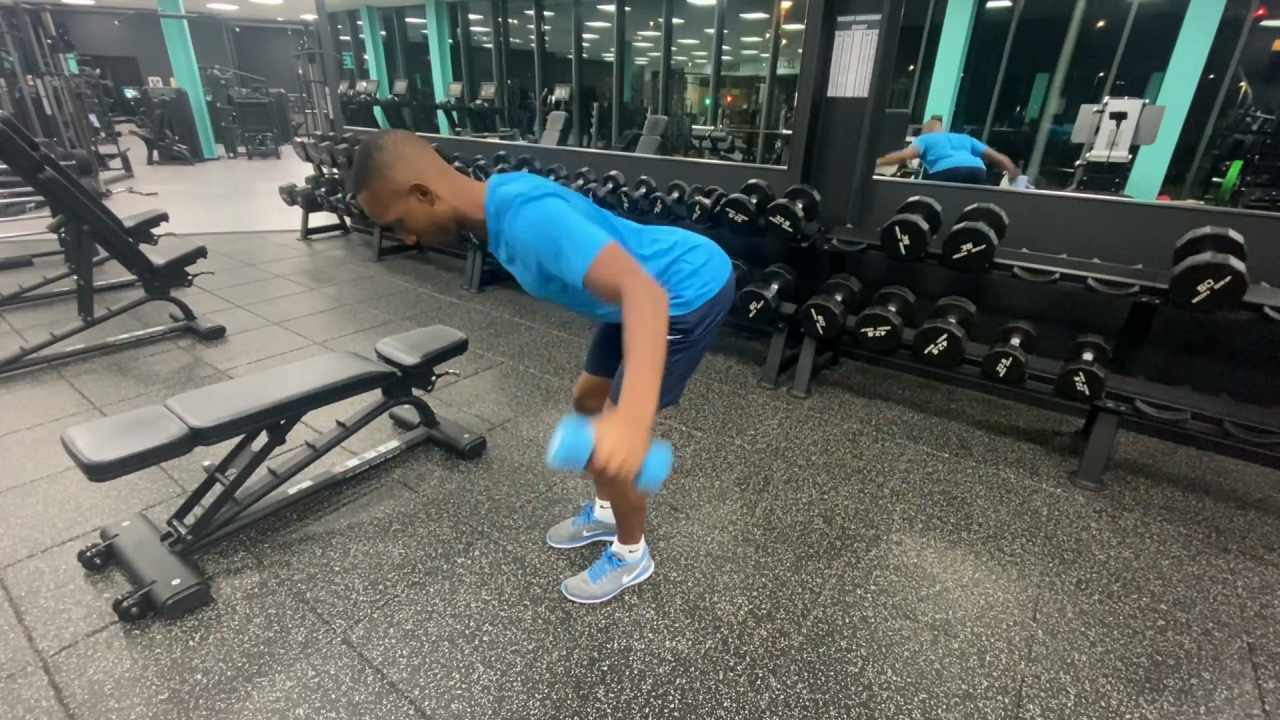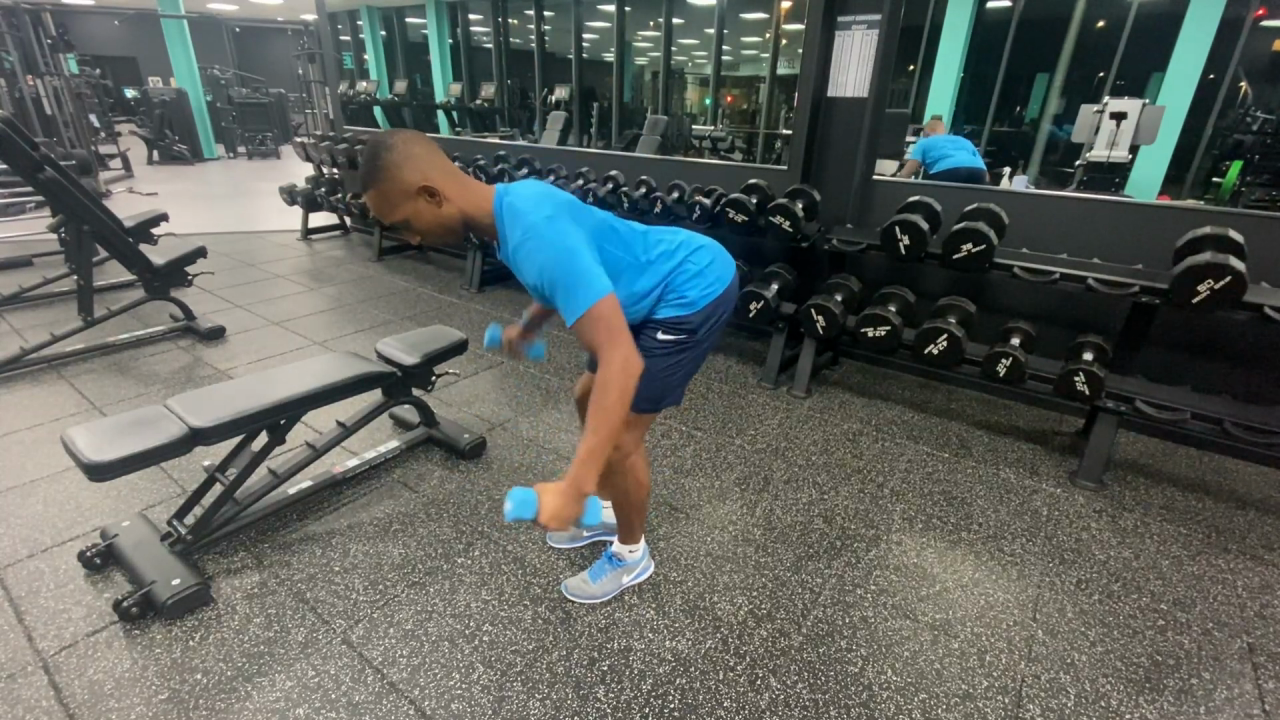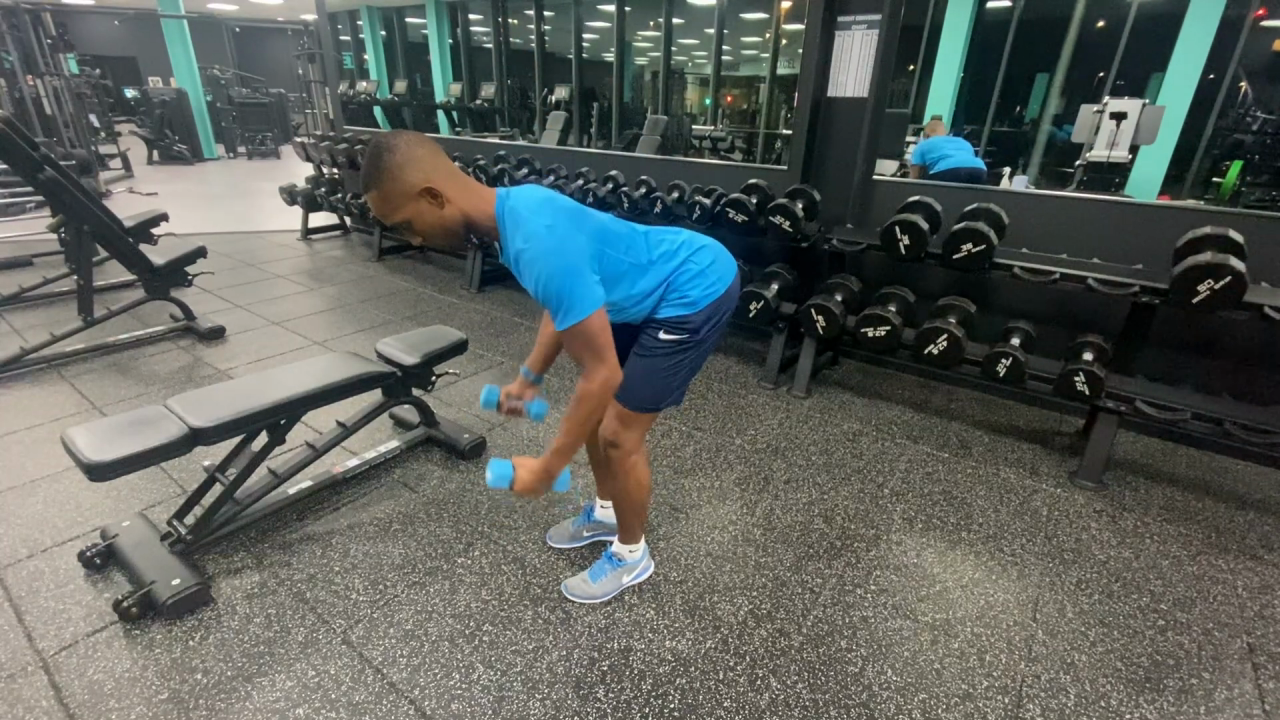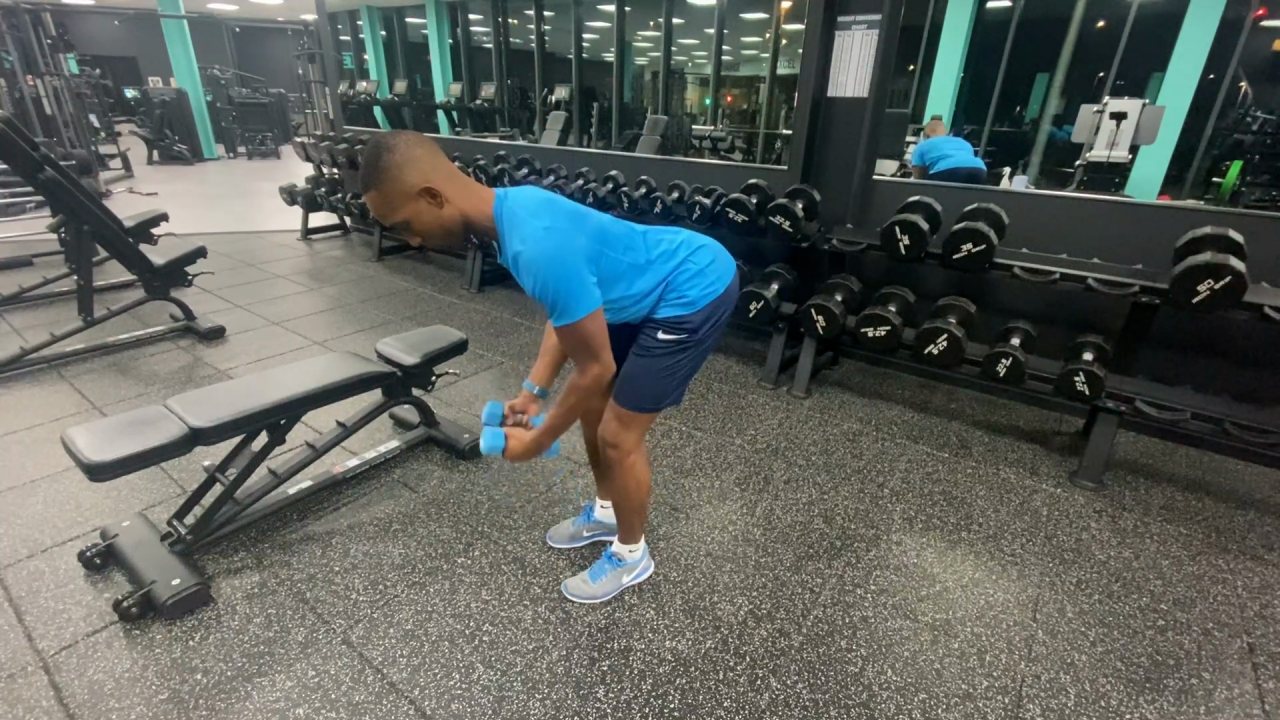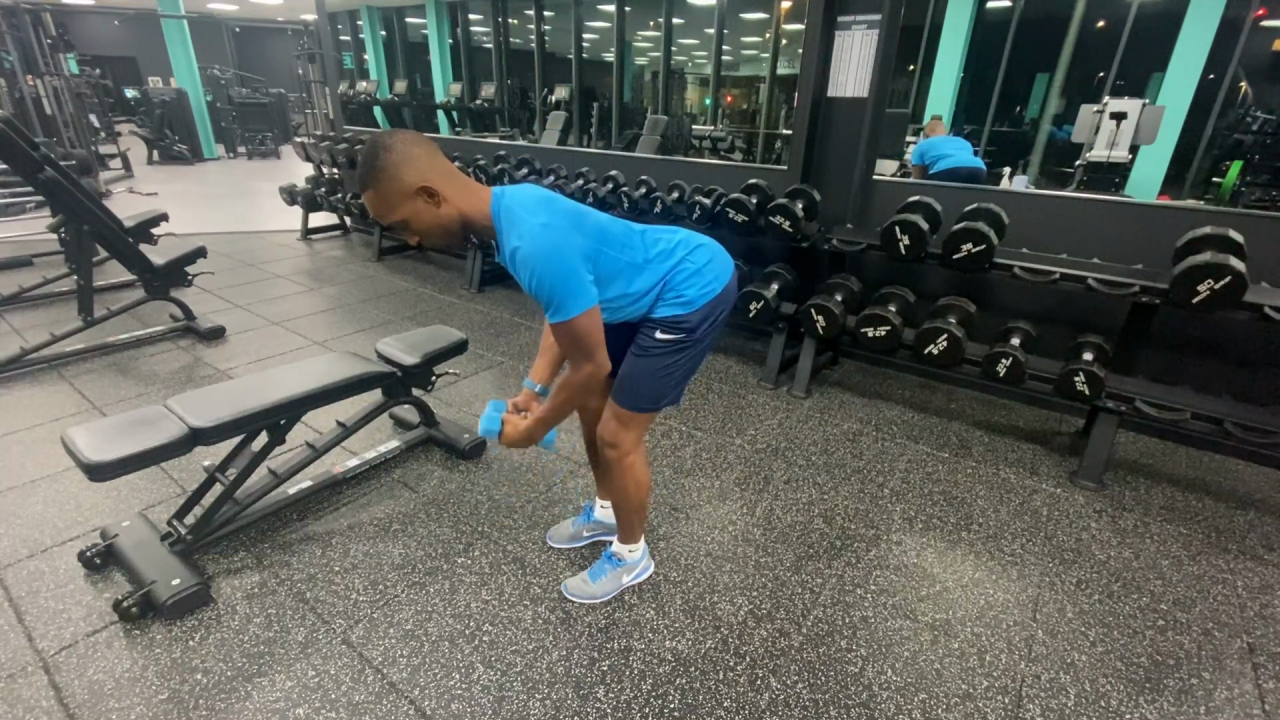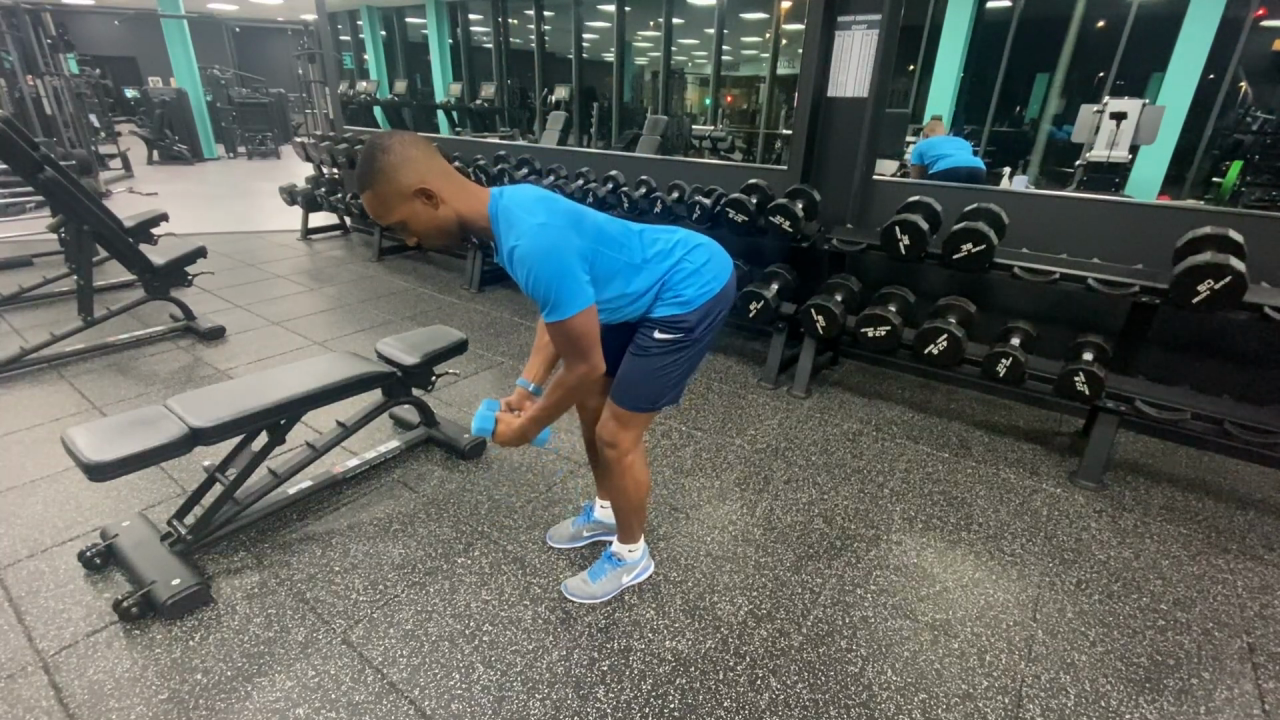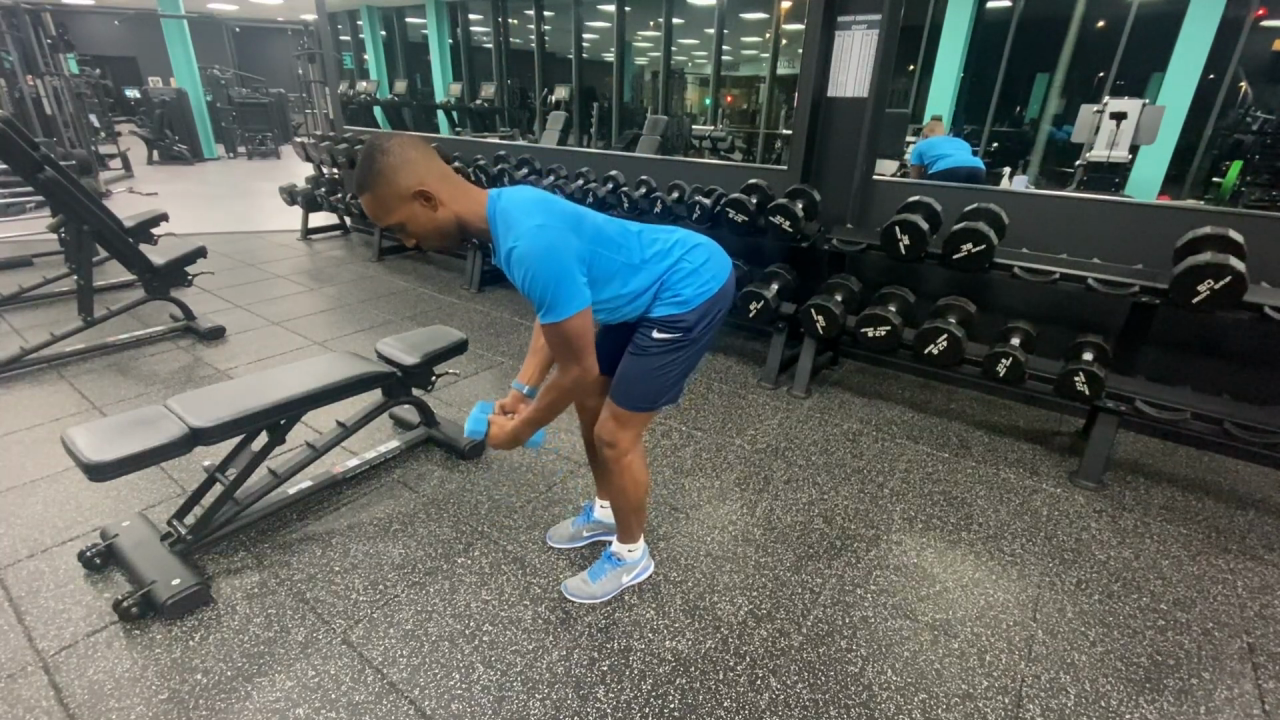
dt=0.2s
person 1, frame 1
left shoulder: (523, 214)
right shoulder: (501, 199)
left elbow: (643, 293)
left wrist: (633, 419)
left hip: (690, 290)
right hip: (660, 283)
left knee: (604, 415)
right knee: (588, 398)
left ankle: (631, 554)
right ankle: (606, 512)
person 1, frame 2
left shoulder: (536, 235)
right shoulder: (511, 205)
left elbow: (624, 363)
left wrist: (574, 487)
right wrist: (525, 325)
left hip: (694, 292)
right hip: (658, 282)
left knee: (618, 435)
right knee: (589, 399)
left ankle: (631, 555)
right ankle: (608, 513)
person 1, frame 3
left shoulder: (539, 243)
right shoulder: (513, 209)
left elbow: (603, 374)
right elbow: (568, 306)
left wrist: (544, 471)
right wrist: (528, 376)
left hip: (695, 292)
right hip: (657, 285)
left knee: (619, 434)
right knee: (594, 408)
left ankle: (630, 555)
right ankle: (605, 513)
person 1, frame 4
left shoulder: (538, 245)
right shoulder: (512, 209)
left elbow: (595, 368)
right elbow: (567, 310)
left wrist: (536, 443)
right wrist: (533, 390)
left hip: (694, 291)
right hip: (655, 285)
left knee: (618, 434)
right knee: (592, 406)
left ankle: (631, 554)
right ankle: (605, 512)
person 1, frame 5
left shoulder: (536, 242)
right shoulder: (510, 207)
left elbow: (591, 365)
right elbow: (564, 307)
left wrist: (532, 431)
right wrist: (534, 390)
left hip: (692, 290)
right hip: (654, 283)
left knee: (617, 434)
right knee: (591, 404)
left ankle: (631, 554)
right ankle: (605, 512)
person 1, frame 6
left shoulder: (533, 241)
right shoulder: (508, 208)
left elbow: (585, 365)
right elbow: (559, 307)
left wrist: (525, 429)
right wrist: (527, 387)
left hip: (691, 290)
right hip: (652, 284)
left knee: (616, 434)
right knee: (590, 403)
left ankle: (631, 554)
right ankle: (605, 512)
person 1, frame 7
left shoulder: (531, 243)
right shoulder: (506, 208)
left elbow: (579, 367)
right elbow: (554, 312)
left wrist: (519, 430)
right wrist: (522, 390)
left hip: (690, 290)
right hip: (652, 283)
left knee: (615, 433)
right knee: (589, 401)
left ankle: (631, 554)
right ankle: (606, 512)
